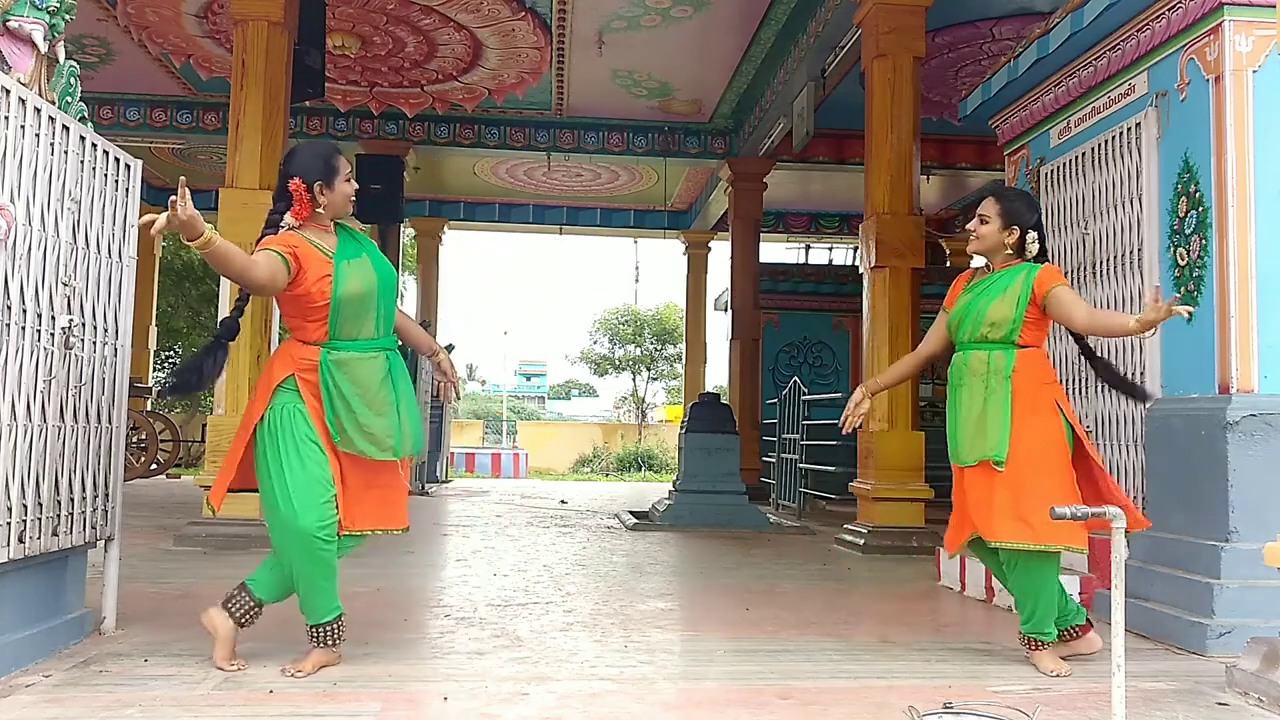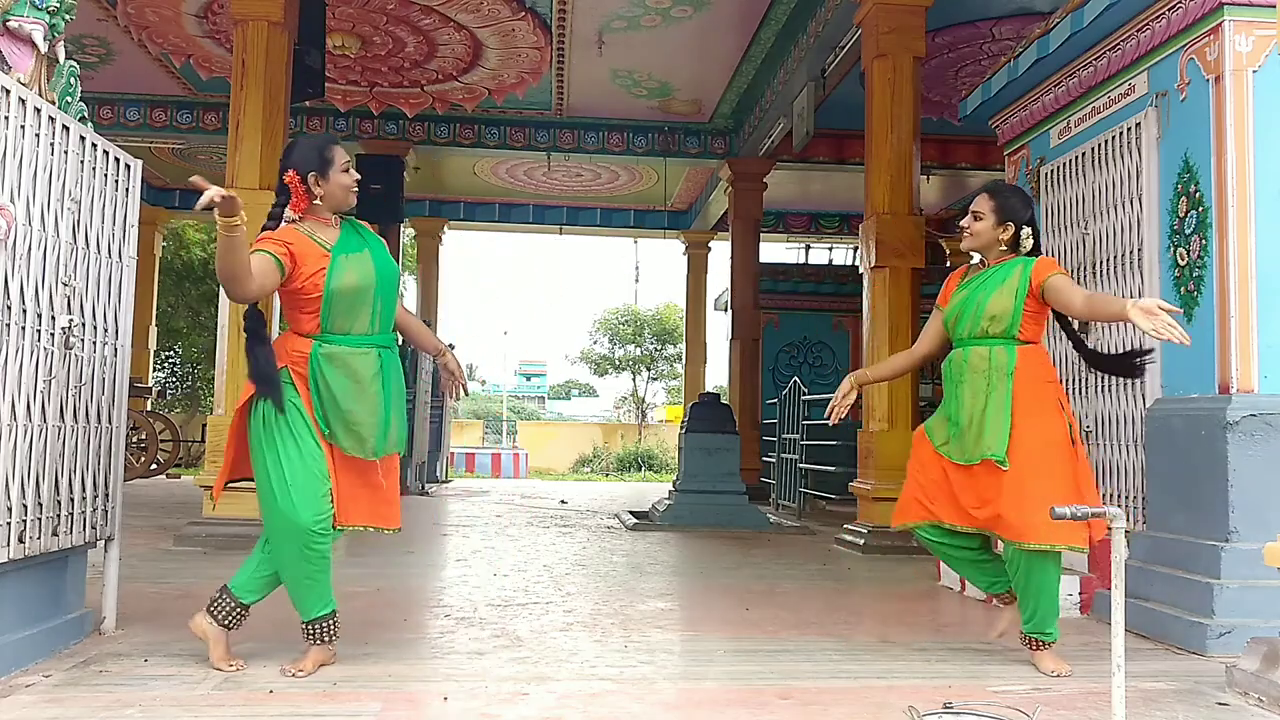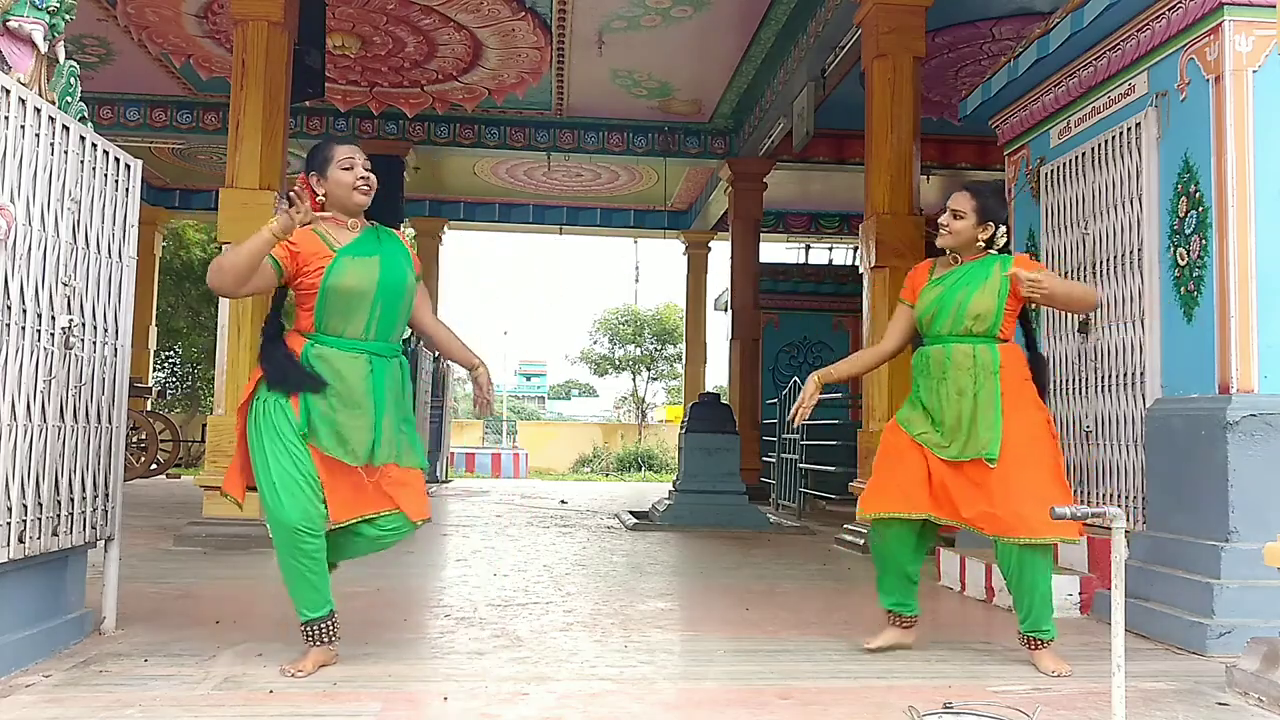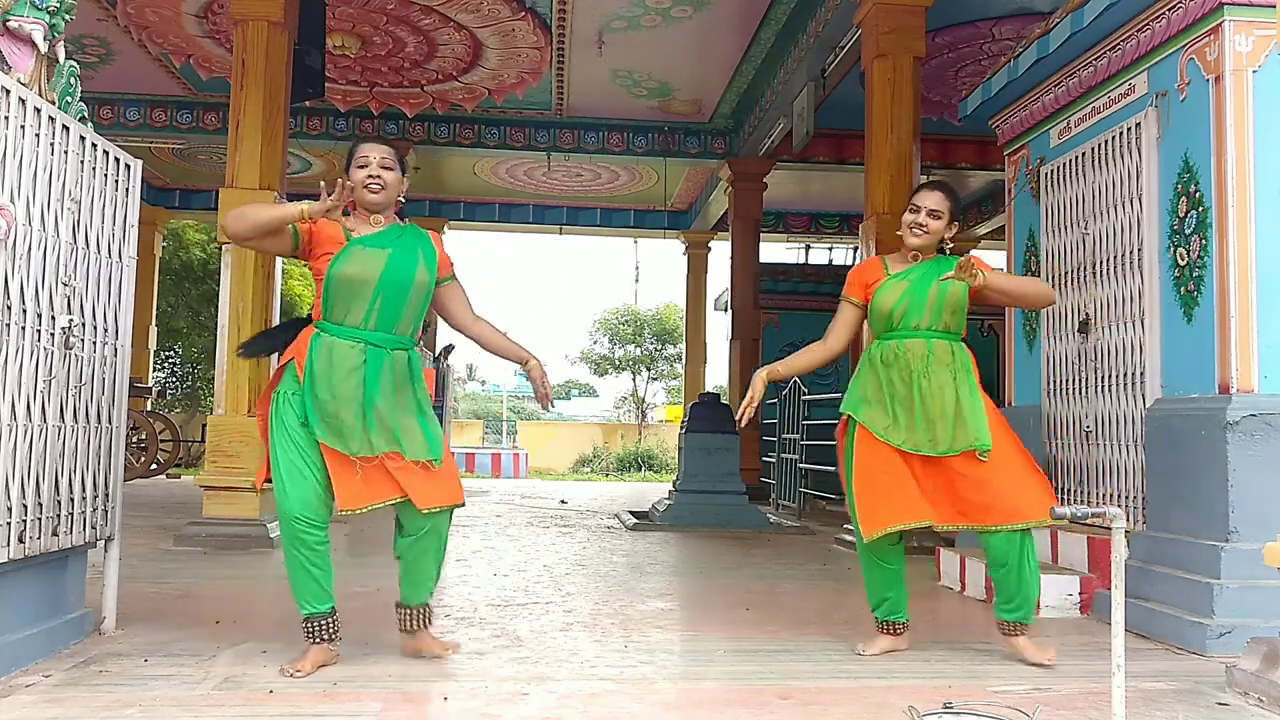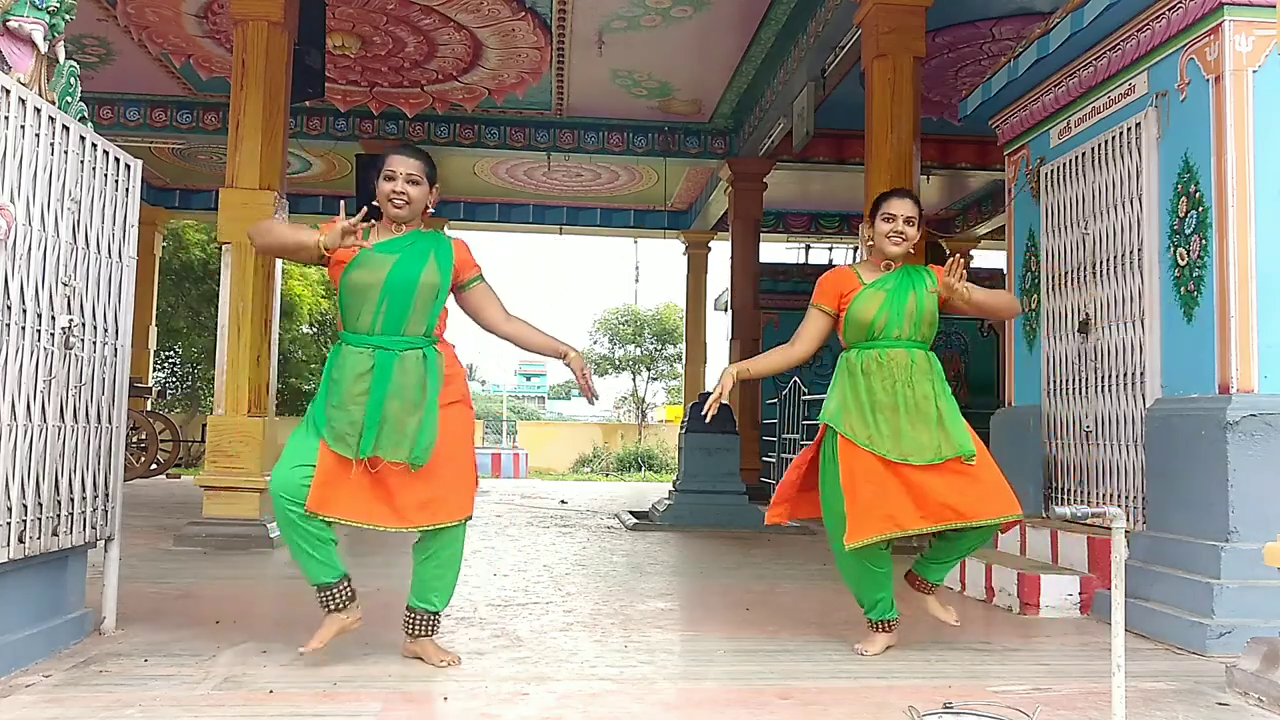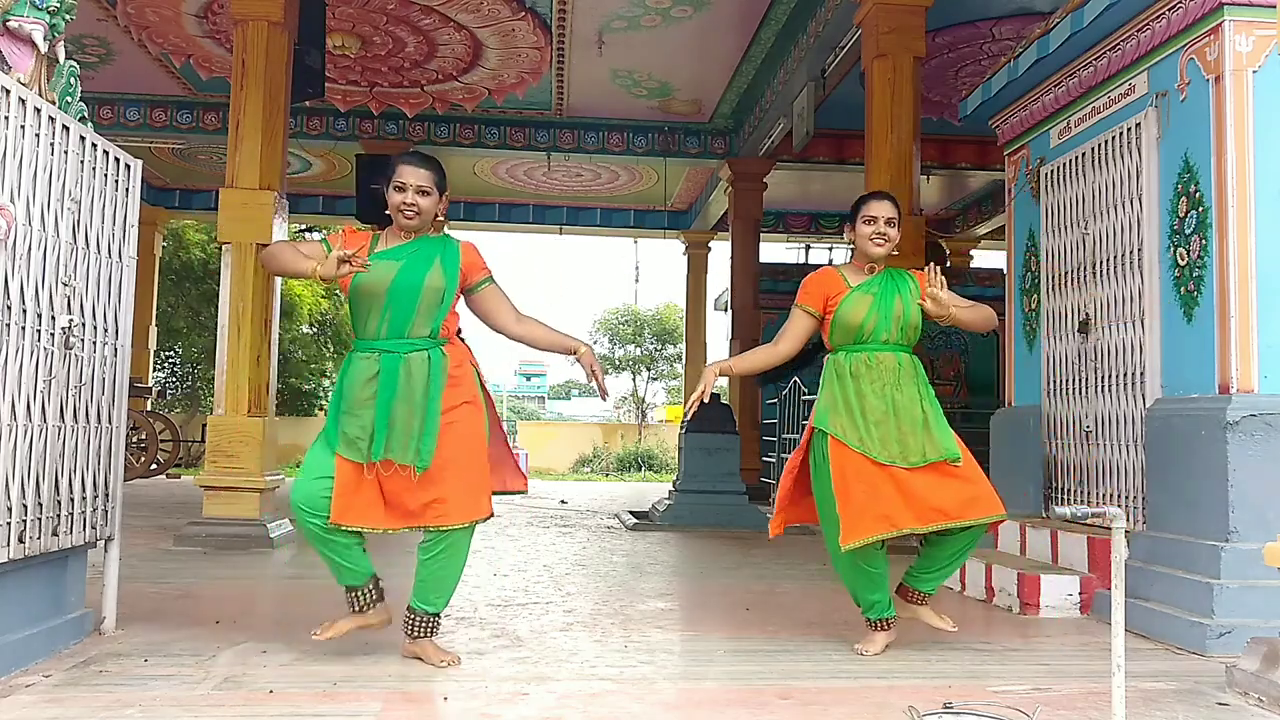
dt=0.2s
person 1, frame 1
left shoulder: (357, 241)
right shoulder: (288, 248)
left elbow: (387, 311)
right elbow: (252, 272)
left wrist: (435, 351)
right wrist: (197, 232)
left hip: (371, 395)
right hip: (310, 396)
left knee: (349, 524)
right knee: (307, 520)
left ankle: (232, 611)
right ankle: (326, 638)
person 1, frame 2
left shoulder: (364, 236)
right shoulder: (285, 243)
left elbow: (393, 310)
right elbow: (243, 286)
left wrist: (440, 351)
right wrist: (229, 221)
left hip: (365, 393)
right hip: (306, 392)
left knee: (316, 520)
right knee: (304, 517)
left ankle: (219, 616)
right ankle: (321, 637)
person 1, frame 3
left shoulder: (393, 244)
right shoulder: (299, 243)
left elbow: (425, 319)
right elbow: (221, 280)
left wrist: (474, 364)
right wrist: (276, 228)
left hip: (373, 398)
right hip: (303, 393)
left knee: (399, 515)
right knee: (298, 517)
left ankle: (316, 564)
right ankle: (321, 637)
person 1, frame 4
left shoulder: (426, 244)
right shoulder: (322, 232)
left elbow: (466, 318)
right elbow: (234, 225)
left wrist: (526, 358)
right wrist: (310, 210)
left hip: (396, 391)
right hip: (319, 384)
left knee: (432, 501)
right knee: (303, 509)
left ankle: (415, 624)
right ankle: (321, 637)
person 1, frame 5
left shoulder: (450, 251)
right shoulder: (347, 242)
left elbow: (501, 320)
right elbow: (262, 235)
left wrist: (566, 352)
right wrist: (324, 241)
left hip: (427, 391)
right hip: (350, 388)
left knee: (441, 509)
right knee: (291, 489)
left ankle: (420, 631)
right ankle: (338, 603)
person 1, frame 6
left shoulder: (458, 254)
right shoulder: (353, 246)
left elbow: (512, 322)
right elbow: (272, 255)
left wrist: (576, 346)
right wrist: (320, 269)
left hip: (441, 393)
right hip: (366, 392)
left knee: (451, 512)
right knee: (311, 499)
left ankle: (420, 632)
right ankle: (368, 602)
person 2, frame 1
left shoulder: (1040, 277)
right shoulder: (963, 284)
left elbow: (1083, 317)
right elbow: (925, 352)
left wrist: (1138, 323)
right wrist: (870, 387)
left hip: (1021, 410)
right hip: (971, 413)
left knee: (1026, 522)
right knee: (980, 532)
left ankle: (1039, 639)
right ankle: (1075, 628)
person 2, frame 2
left shoulder: (1036, 270)
right shoulder: (958, 281)
left elbow: (1083, 302)
right elbow: (921, 350)
left wrist: (1130, 309)
right wrist: (859, 377)
left hip: (1020, 405)
right hip: (963, 410)
left knee: (1026, 519)
right knee: (934, 517)
left ankle: (1039, 639)
right ankle: (1008, 593)
person 2, frame 3
left shoulder: (1011, 268)
right shoulder: (922, 275)
left elbow: (1086, 296)
right elbow: (886, 347)
left wrist: (1043, 289)
right wrist: (822, 376)
left hip: (996, 404)
right hip: (931, 406)
left knee: (1017, 514)
right knee: (894, 509)
left ankle: (1038, 639)
right ankle: (902, 619)
person 2, frame 4
left shoulder: (967, 270)
right shoulder: (868, 272)
left elbow: (1045, 296)
right elbow: (831, 344)
left wrist: (985, 280)
right wrist: (769, 372)
left hip: (953, 402)
right hip: (885, 403)
left knee: (1001, 501)
right knee: (882, 516)
left ankle: (1015, 624)
right ankle: (891, 625)
person 2, frame 5
left shoulder: (932, 279)
right shoulder: (838, 280)
left elbow: (1009, 307)
right elbow: (798, 348)
left wrist: (962, 293)
right wrist: (738, 370)
left hip: (925, 407)
right hip: (861, 409)
left knee: (983, 506)
right knee: (861, 522)
left ankle: (924, 578)
right ankle: (881, 621)
person 2, frame 6
left shoulder: (916, 283)
right shoulder: (822, 282)
left elbow: (989, 319)
right elbow: (781, 347)
left wrist: (950, 311)
right wrist: (721, 367)
left hip: (910, 409)
right hip: (849, 412)
left knee: (970, 506)
right knee: (856, 522)
left ankle: (915, 591)
right ankle: (880, 619)
